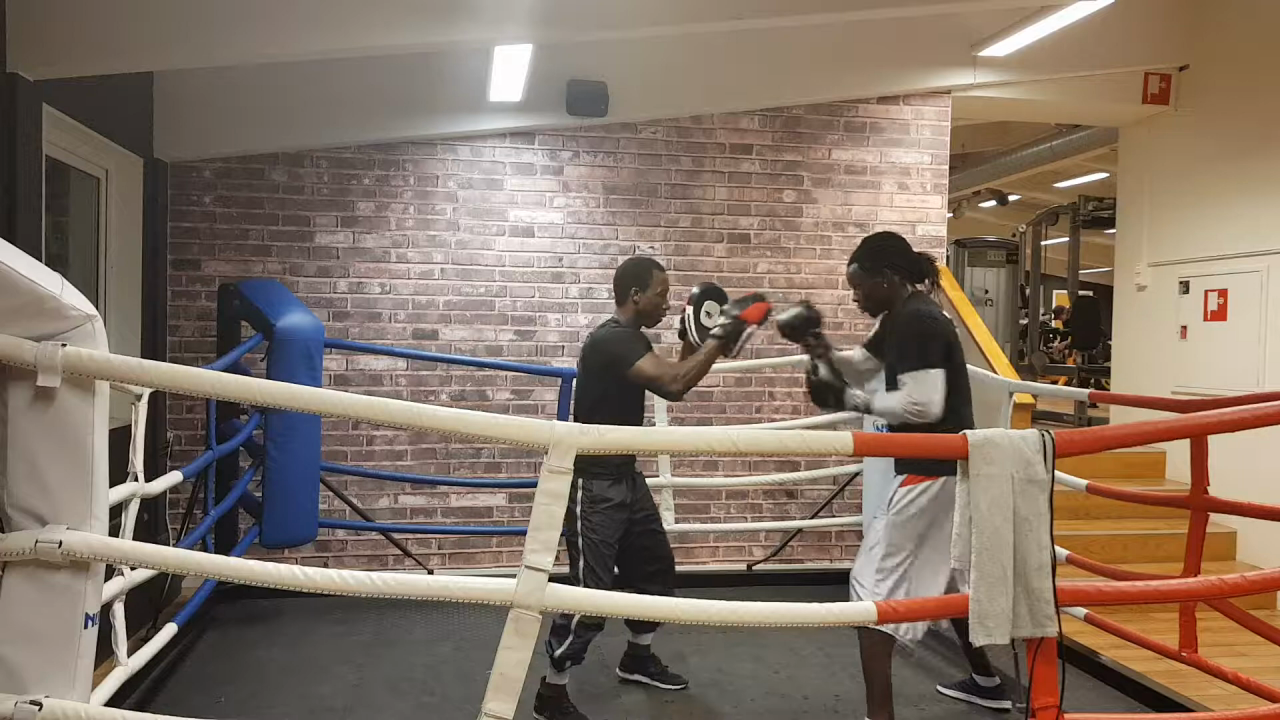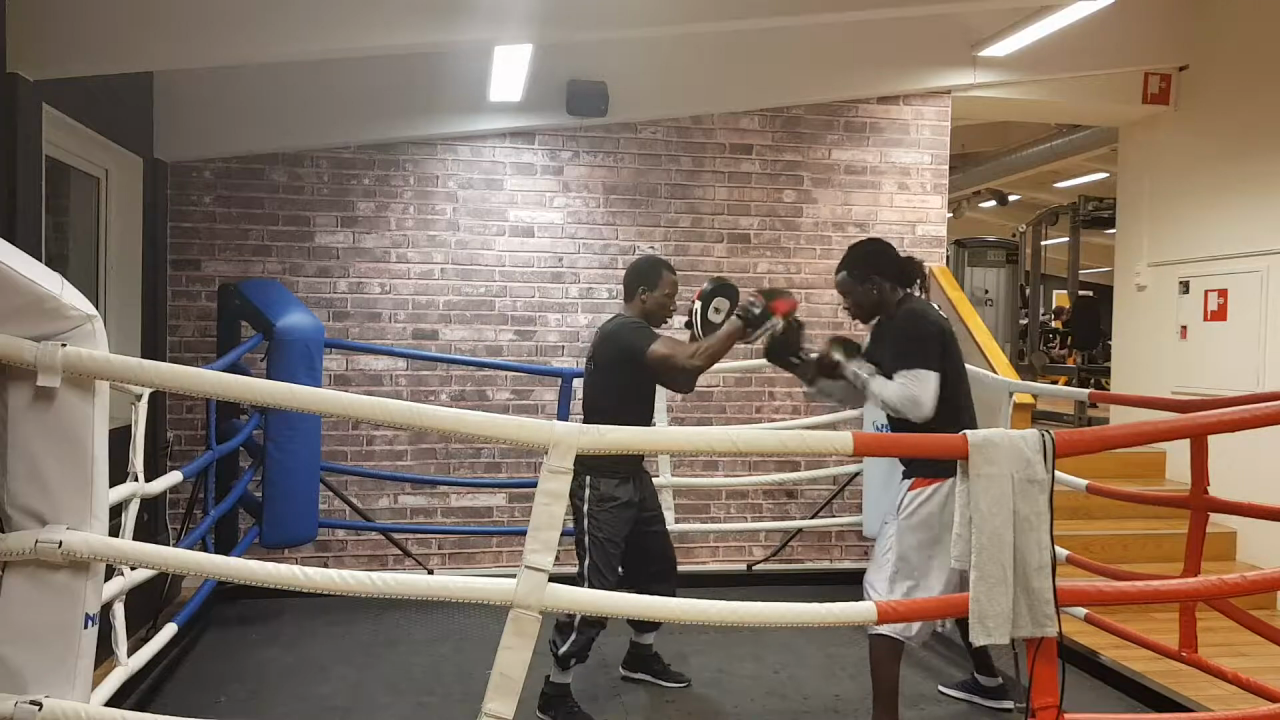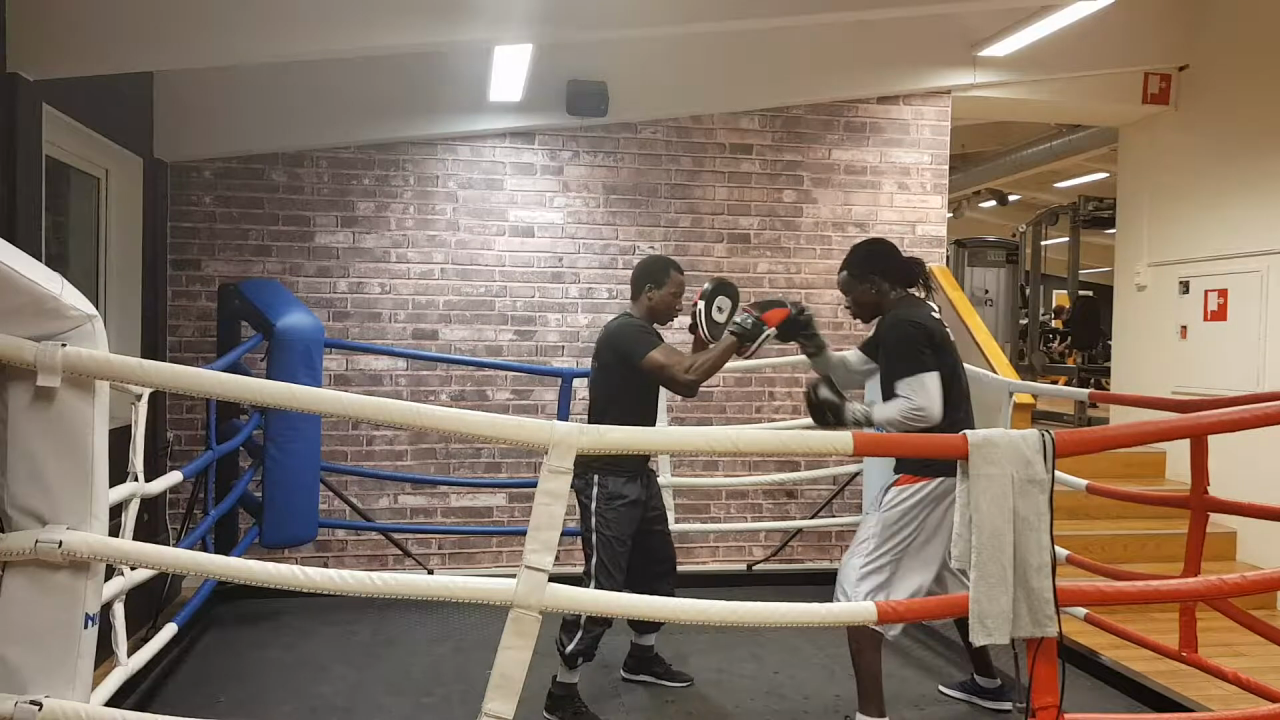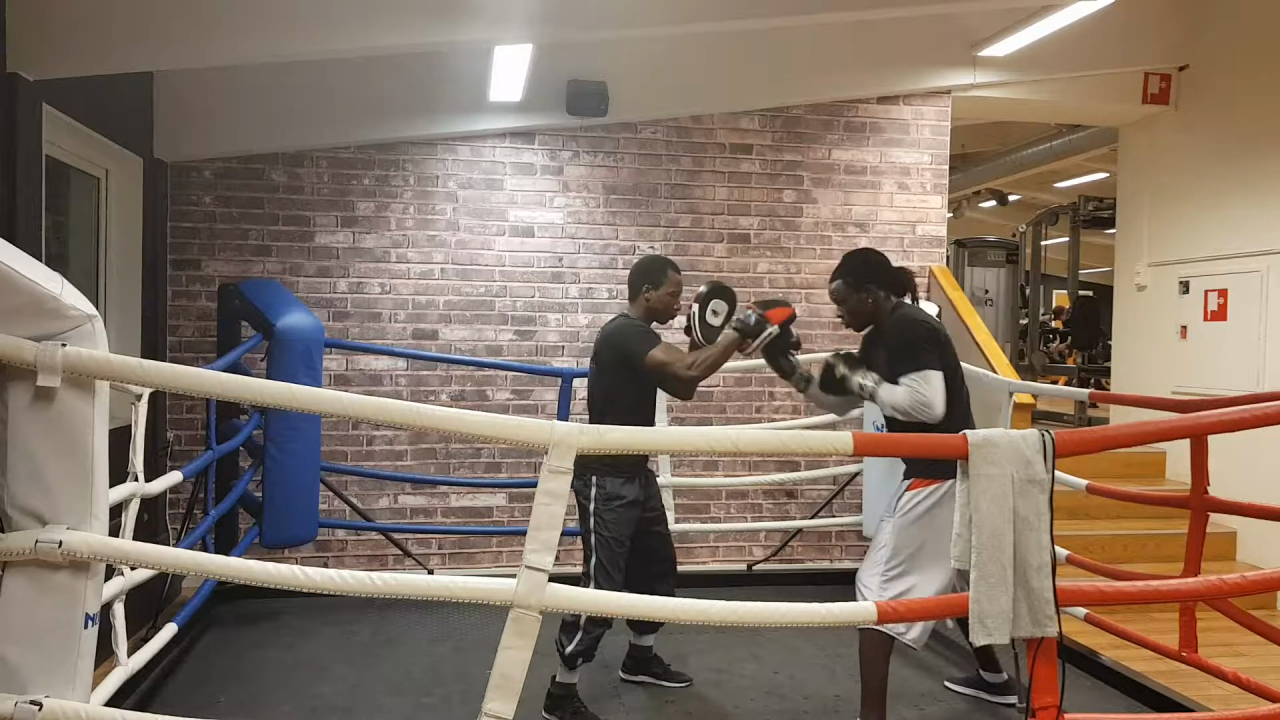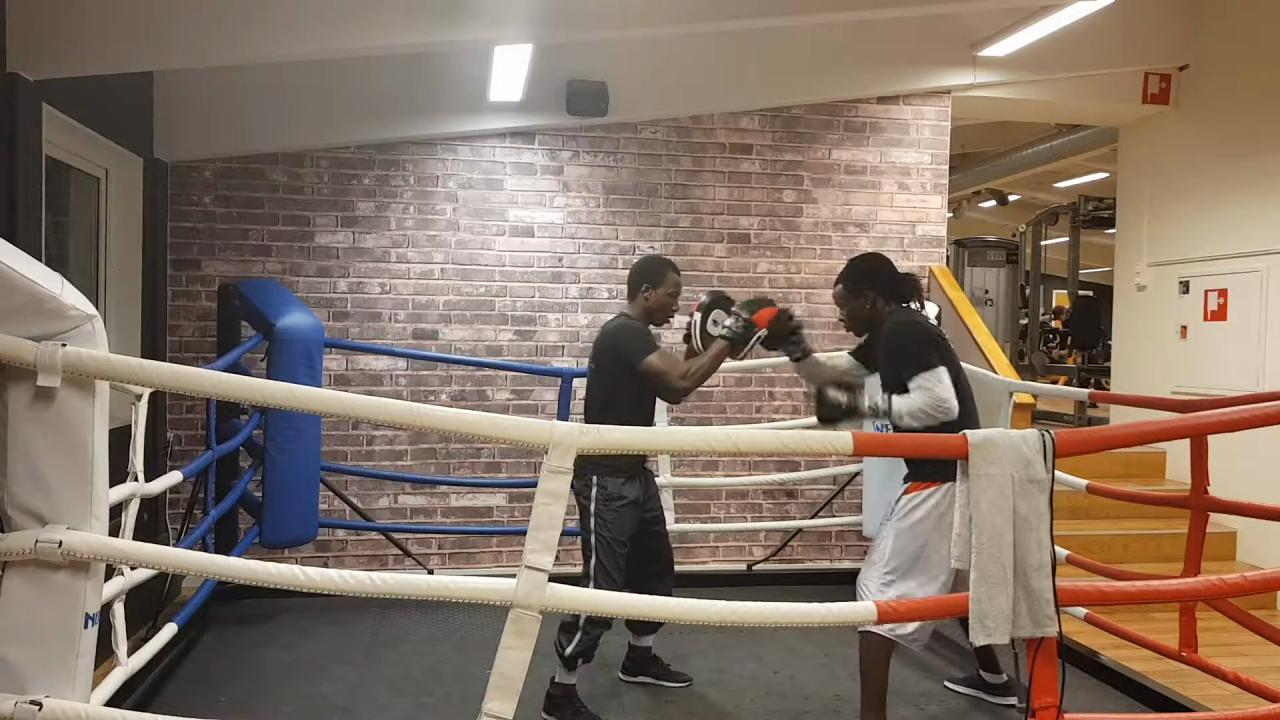
dt=0.5s
person 1, frame 1
left shoulder: (918, 321)
right shoulder: (900, 319)
left elbow: (923, 407)
right elbow: (860, 367)
left wrist: (850, 397)
right wrist: (817, 344)
left hip: (929, 473)
right hip: (943, 470)
left knee: (873, 587)
right knee: (944, 578)
person 1, frame 2
left shoulder: (909, 322)
right shoulder: (900, 321)
left elbow: (915, 404)
right elbow: (861, 392)
left wrist: (853, 369)
right wrist: (825, 370)
left hip: (937, 475)
right hip: (959, 470)
left knee: (889, 591)
right knee: (950, 579)
right ankle: (988, 681)
person 1, frame 3
left shoulder: (903, 325)
right shoulder: (908, 317)
left elbow: (922, 410)
right elbow: (851, 370)
left wrist: (849, 413)
right wrist: (813, 344)
left hip: (927, 474)
right hip: (955, 469)
left knee: (860, 584)
right knee: (950, 578)
person 1, frame 4
left shoulder: (907, 328)
right shoulder: (884, 333)
left elbow: (927, 405)
right elbow: (838, 398)
left wrist: (860, 381)
right wrist: (793, 371)
left hip: (937, 474)
right hip: (953, 473)
left knee: (880, 588)
right knee: (951, 578)
right ankle: (994, 677)
person 1, frame 5
left shoulder: (903, 330)
right shoulder: (891, 332)
left elbow: (939, 406)
right elbow: (842, 376)
left wrist: (865, 404)
right wrist: (799, 352)
left hip: (939, 479)
right hip: (962, 474)
left knee: (880, 593)
right knee: (954, 578)
right ankle: (994, 678)
person 2, frame 1
left shoulder: (633, 338)
right shoulder: (610, 340)
left elbow: (670, 388)
right elbow: (674, 383)
left wrist: (696, 338)
right wrist: (722, 337)
left hip: (625, 475)
right hip: (593, 482)
left knee: (655, 569)
right knee: (592, 591)
left ankle: (637, 658)
person 2, frame 2
left shoulder: (644, 333)
right shoulder: (620, 332)
left elbow: (682, 379)
right elbow: (690, 362)
left wrist: (711, 328)
right wrist: (744, 320)
left hip: (631, 473)
right hip: (598, 478)
left knee: (656, 570)
right knee: (598, 586)
left ankle: (640, 656)
person 2, frame 3
left shoulder: (647, 334)
right shoulder: (623, 333)
left elbow: (684, 384)
right elbow: (687, 376)
left wrist: (708, 336)
right wrist: (738, 334)
left hip: (637, 471)
right hip: (606, 477)
left knee: (659, 569)
right knee: (606, 583)
left ankle: (641, 657)
person 2, frame 4
left shoulder: (645, 336)
right shoulder: (620, 333)
left elbow: (683, 387)
right elbow: (685, 371)
right wrist: (738, 331)
left hip: (636, 473)
right hip: (604, 479)
left knee: (657, 569)
right knee: (603, 586)
left ankle: (639, 658)
person 2, frame 5
left shoulder: (641, 335)
right shoulder: (621, 333)
left elbow: (673, 393)
right elbow: (680, 381)
left wrist: (723, 341)
right wrist: (727, 340)
left hip: (634, 472)
right hip: (604, 477)
left knee: (655, 569)
right knee: (604, 585)
left ankle: (640, 659)
